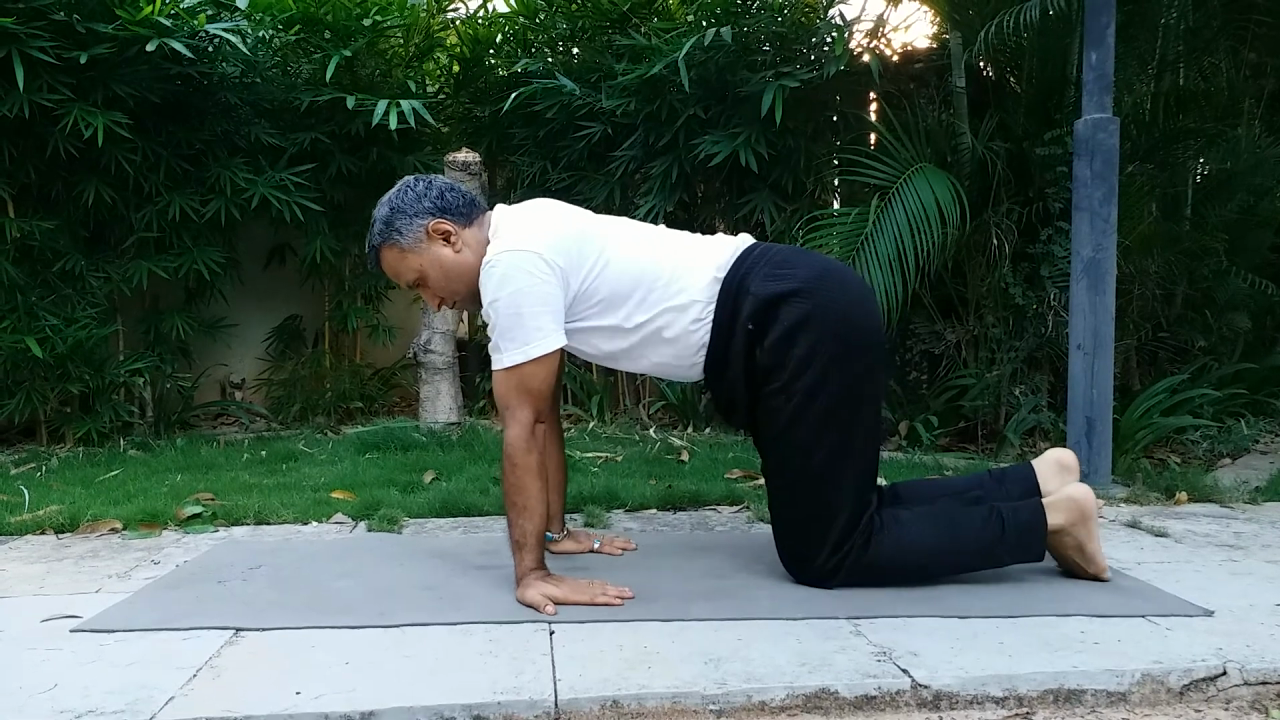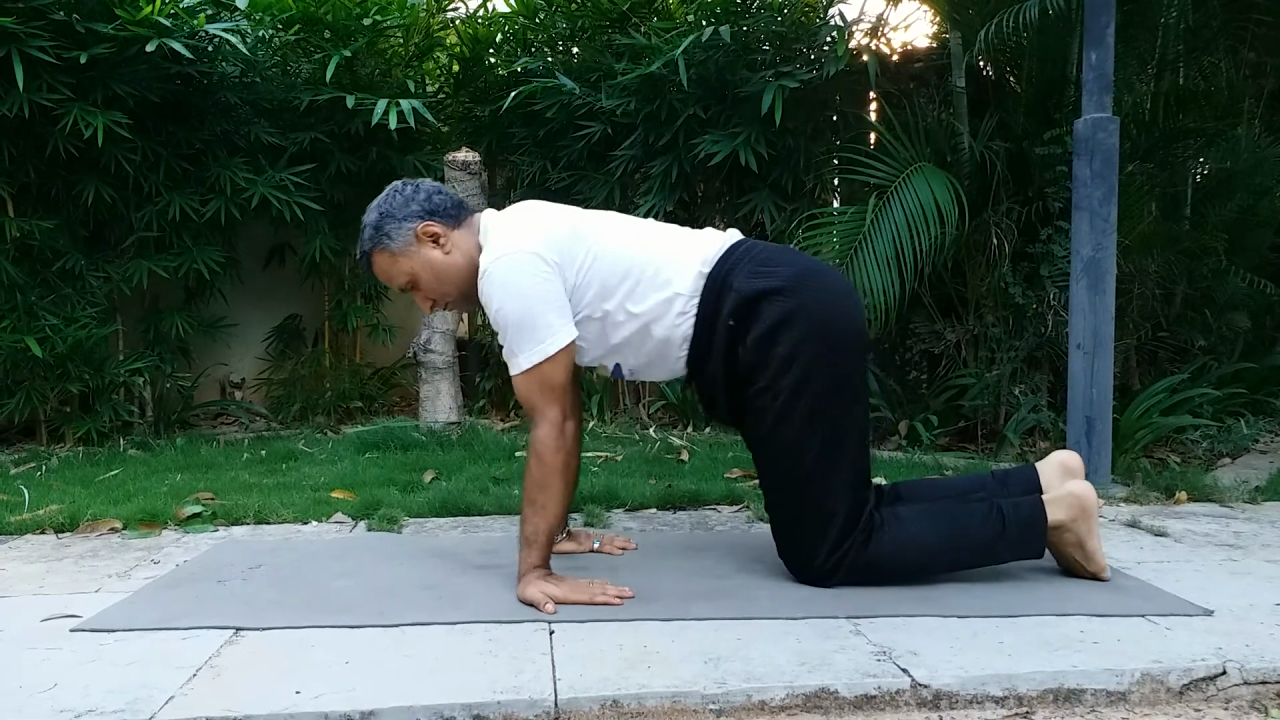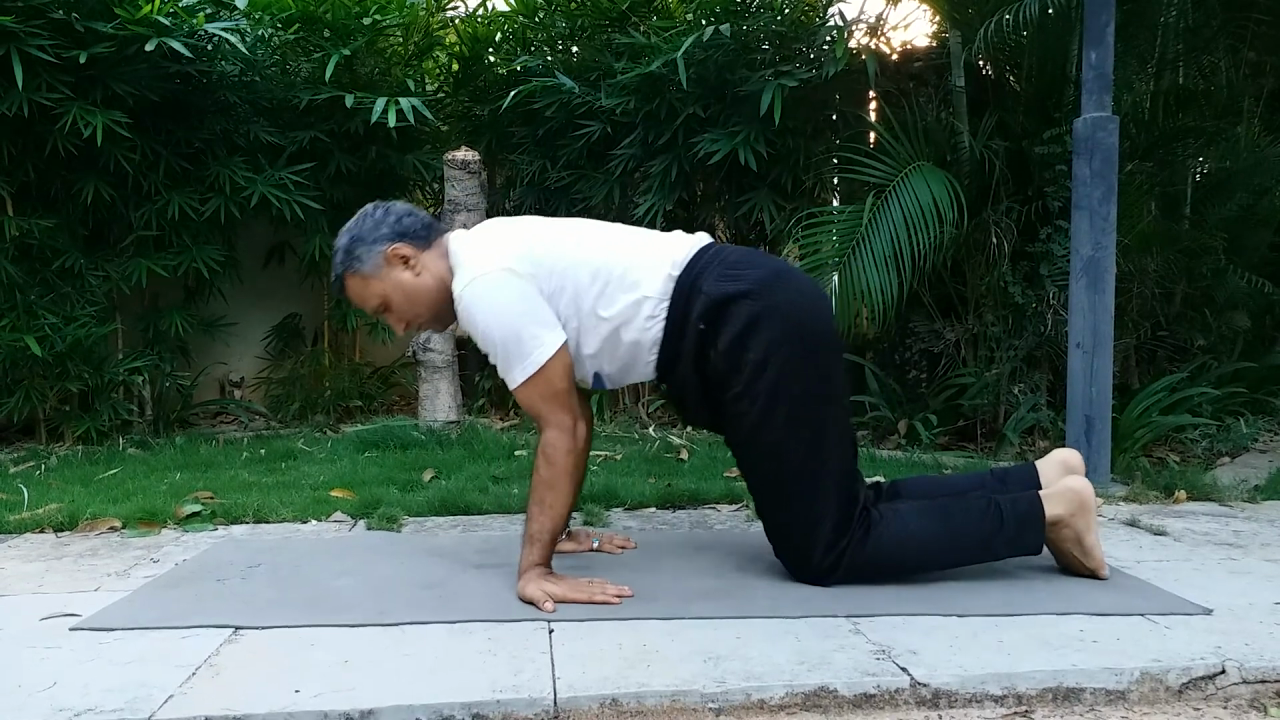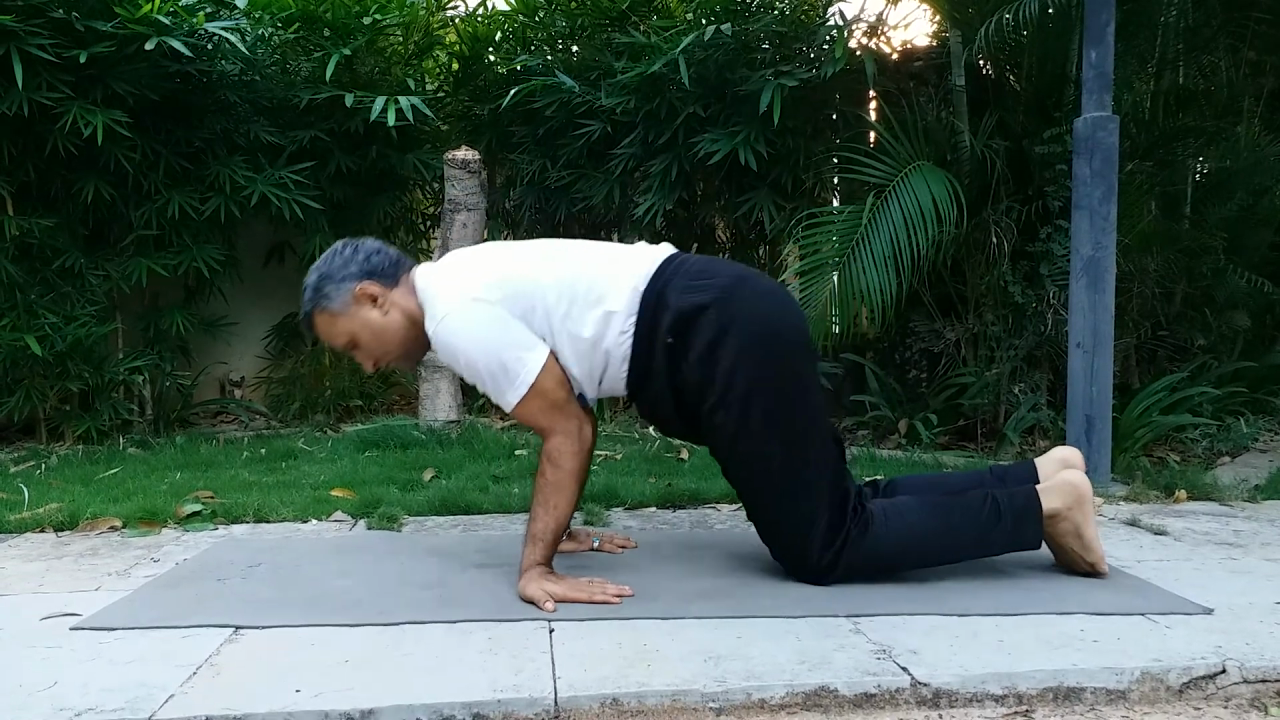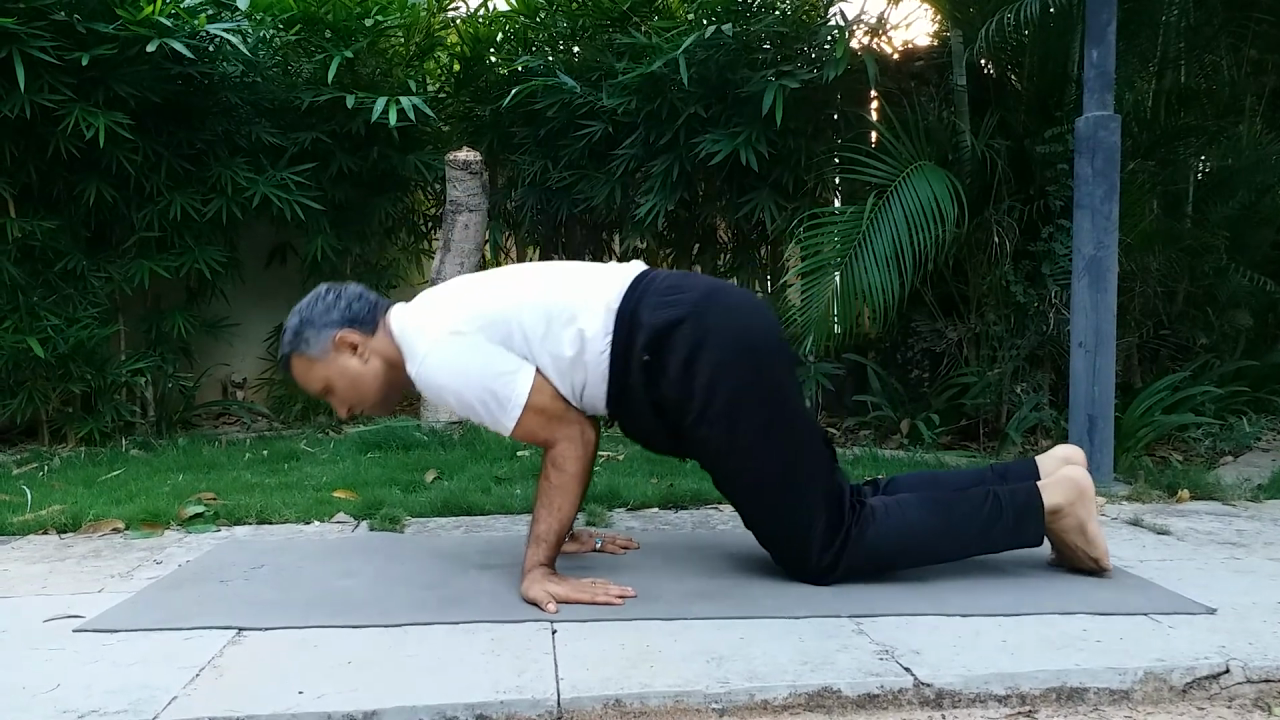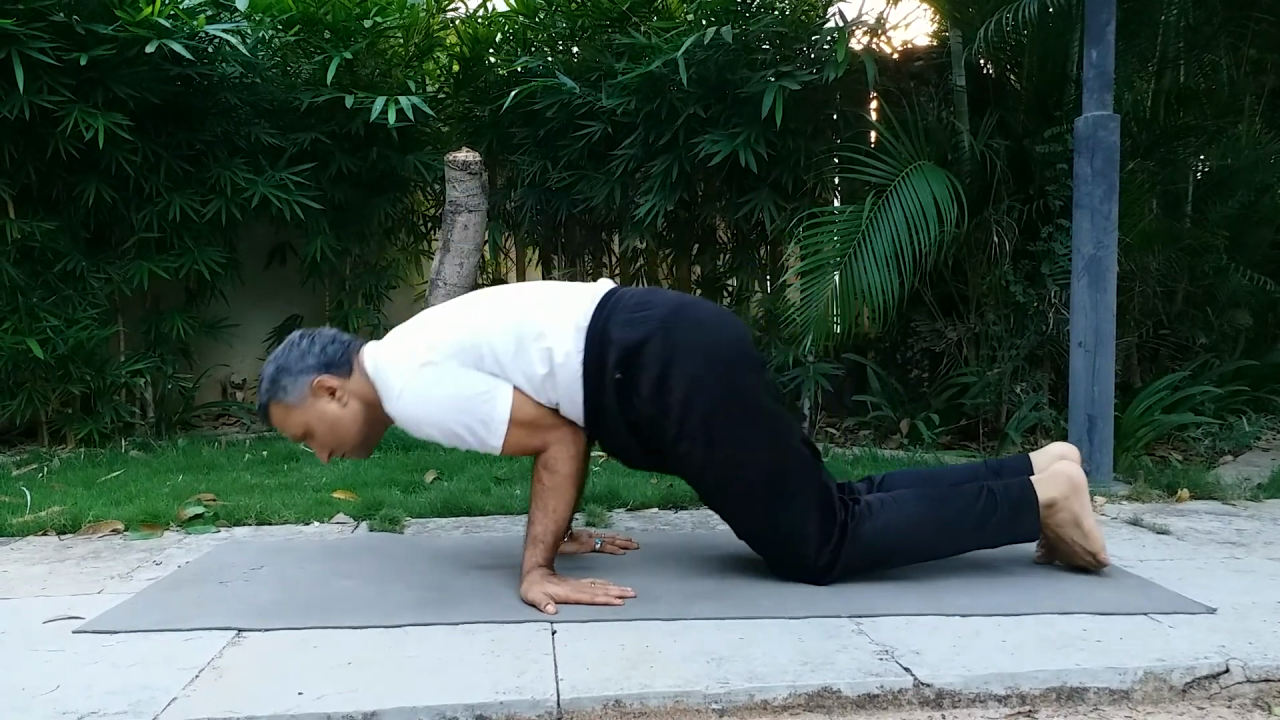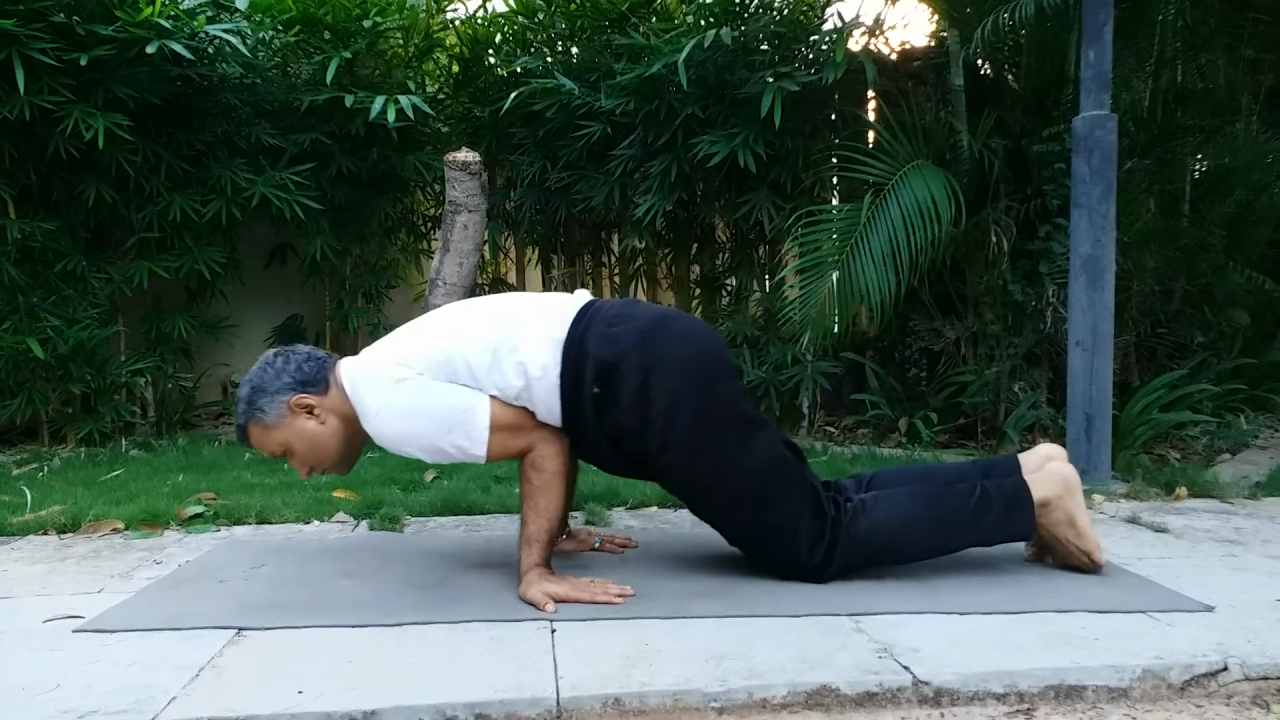
dt=0.2s
person 1, frame 1
left shoulder: (510, 265)
right shoulder: (524, 240)
left elbow: (526, 426)
right elbow: (545, 413)
left wrist: (531, 570)
right wrist: (554, 528)
left hip: (801, 323)
right hip: (804, 311)
left knee: (826, 554)
right knee: (837, 516)
left ankle: (1047, 519)
right ankle: (1037, 481)
person 1, frame 2
left shoulder: (509, 267)
right shoulder: (516, 242)
left elbow: (555, 426)
right elbow: (562, 412)
left wrist: (533, 566)
right wrist: (557, 529)
left hip: (782, 321)
right hip: (787, 310)
left knee: (828, 551)
right knee: (836, 514)
left ankle: (1045, 514)
right ankle: (1040, 479)
person 1, frame 3
left shoulder: (483, 286)
right shoulder: (489, 258)
left elbow: (565, 427)
right elbow: (568, 410)
left wrist: (535, 566)
right wrist: (557, 529)
left hip: (753, 325)
right hip: (758, 313)
left knee: (826, 549)
right knee: (833, 512)
left ankle: (1043, 508)
right ankle: (1039, 477)
person 1, frame 4
left shoulder: (454, 317)
right shoulder: (460, 285)
left elbow: (569, 431)
right elbow: (567, 414)
left wrist: (535, 566)
right wrist: (556, 529)
left hip: (724, 334)
right hip: (729, 320)
left knee: (825, 545)
right knee: (829, 511)
left ankle: (1041, 505)
right ankle: (1037, 476)
person 1, frame 5
left shoulder: (435, 356)
right shoulder: (438, 322)
left elbow: (570, 433)
right elbow: (568, 408)
left wrist: (538, 567)
right wrist: (559, 531)
left hip: (703, 349)
right hip: (706, 332)
left knee: (826, 546)
right knee: (828, 509)
left ankle: (1041, 501)
right ankle: (1039, 474)
person 1, frame 6
left shoulder: (409, 387)
right shoulder: (415, 354)
left elbow: (557, 439)
left wrist: (535, 568)
right wrist: (557, 533)
left hip: (674, 365)
right hip: (675, 347)
left knee: (822, 544)
right knee: (823, 508)
left ankle: (1036, 496)
right ankle: (1031, 471)
person 1, frame 7
left shoulder: (385, 405)
right shoulder: (393, 372)
left elbow: (537, 440)
left wrist: (533, 570)
right wrist: (555, 531)
left hip: (649, 379)
right hip: (648, 359)
left knee: (816, 541)
right knee: (812, 505)
left ankle: (1031, 499)
right ankle: (1021, 472)
